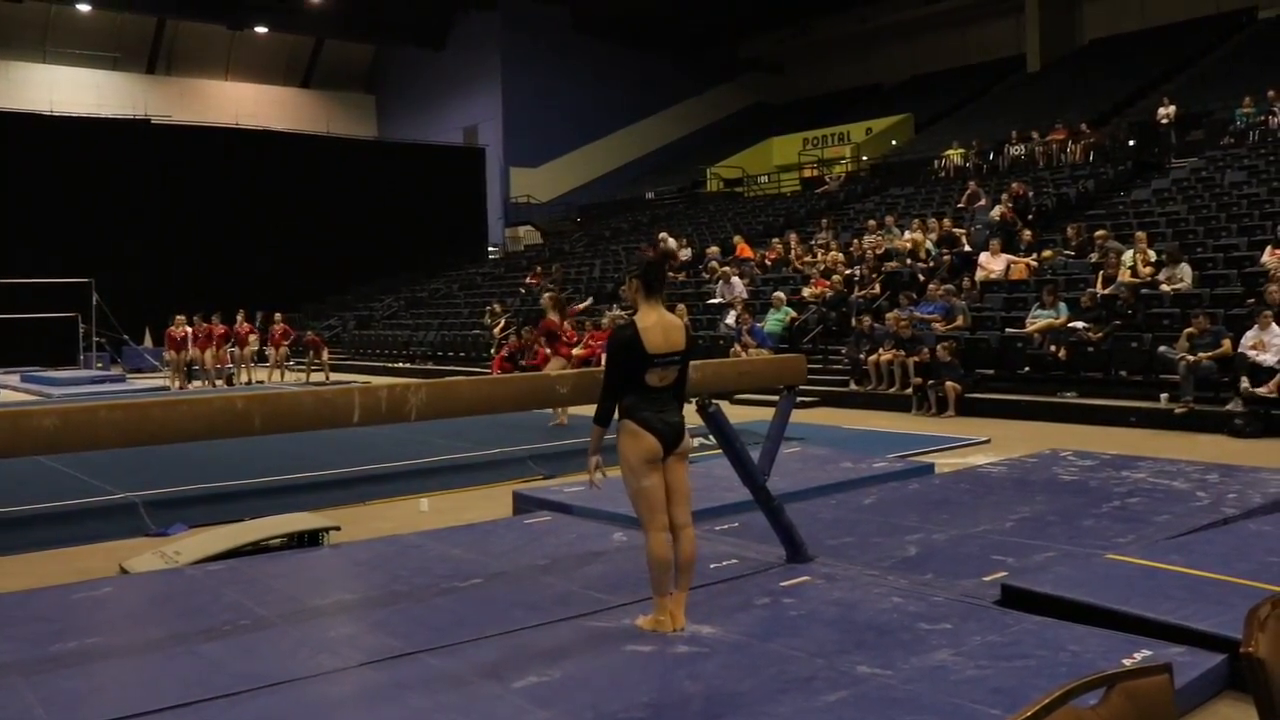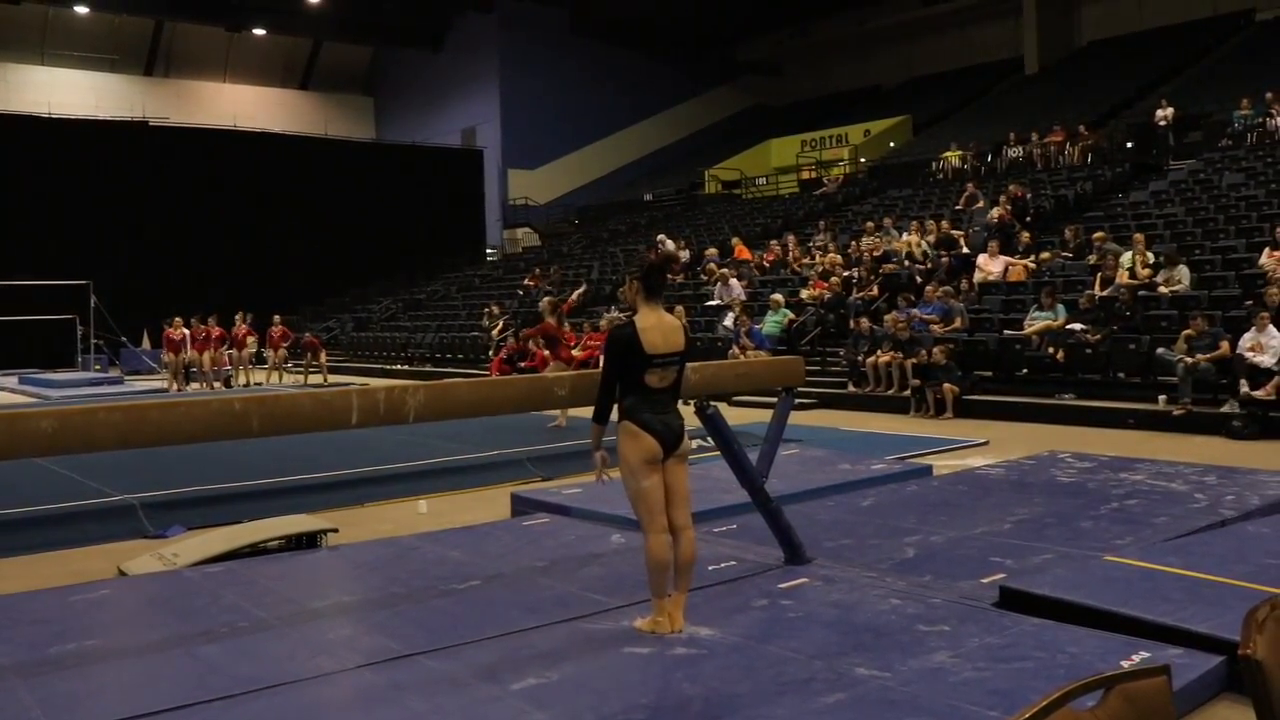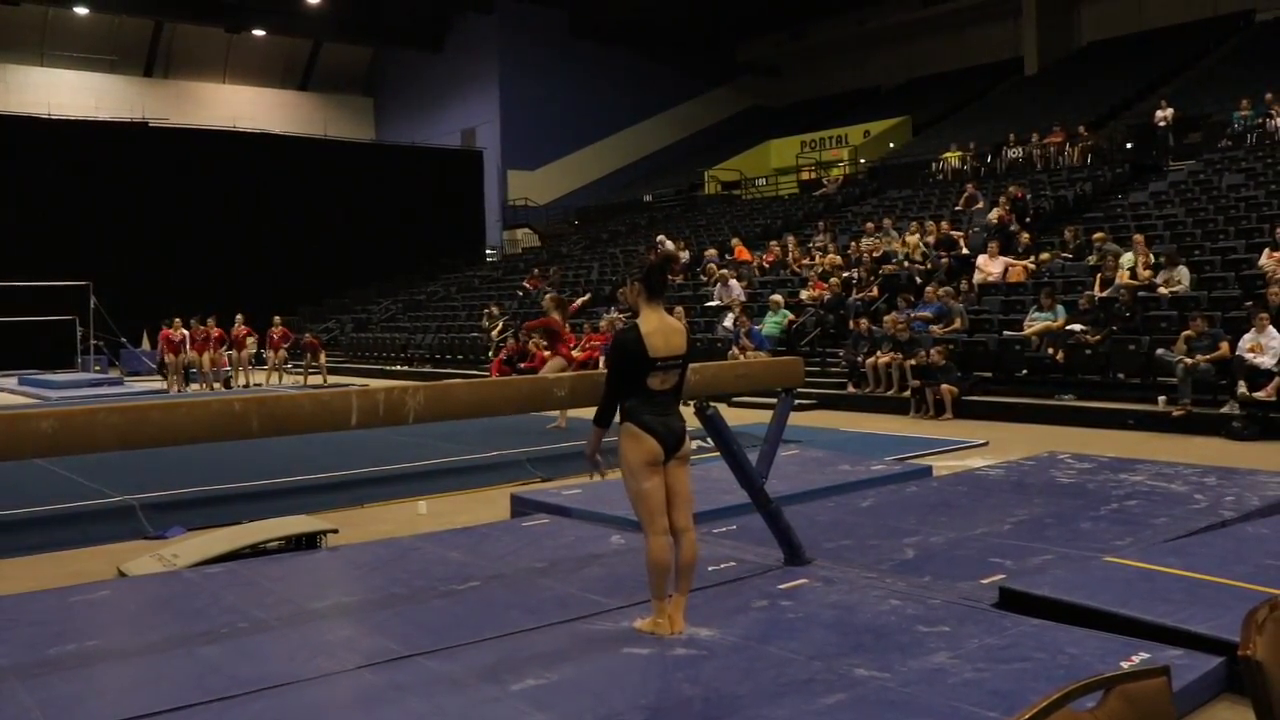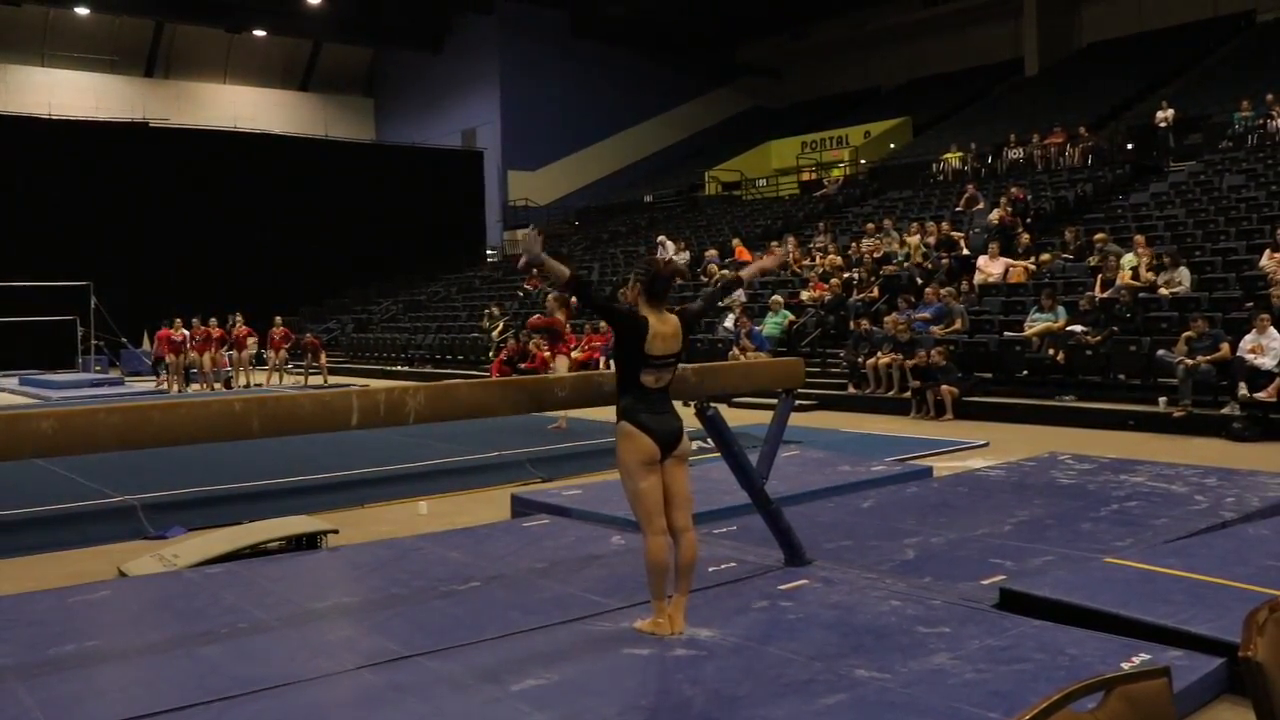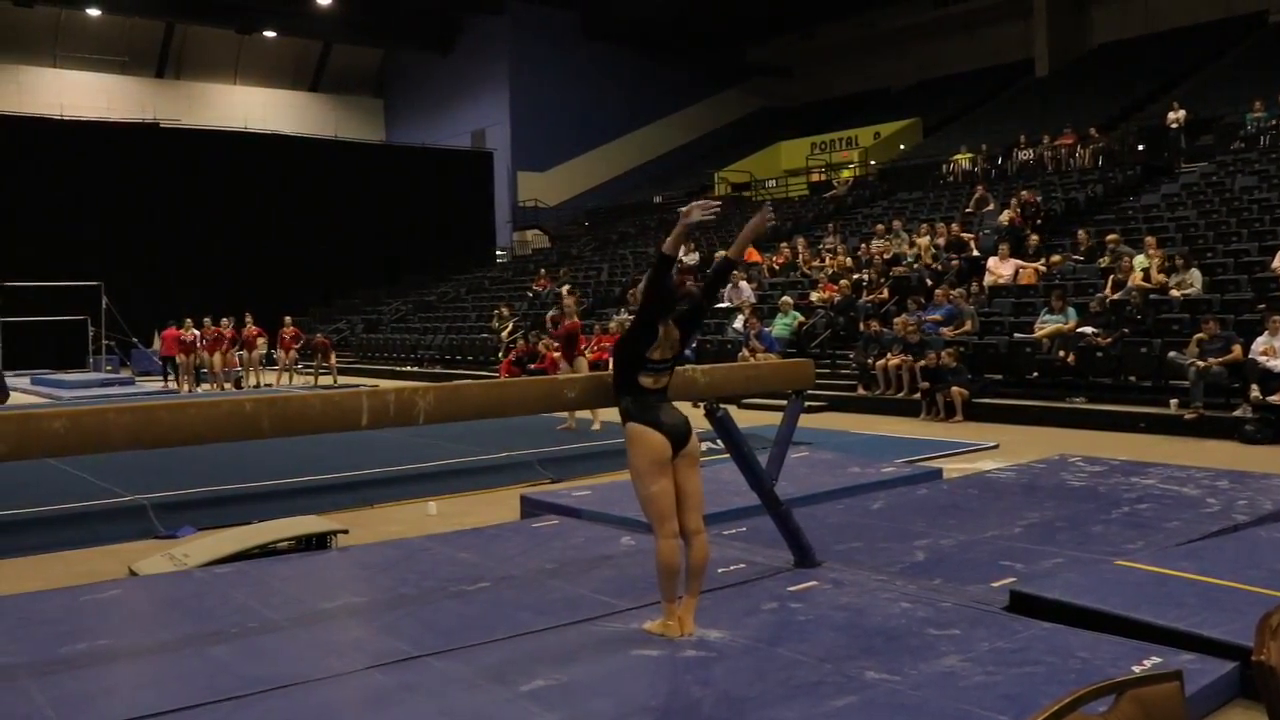
dt=0.3s
person 1, frame 1
left shoulder: (626, 334)
right shoulder: (682, 330)
left elbow: (610, 396)
left wrist: (593, 450)
left hip: (640, 432)
right hip: (675, 429)
left knee: (656, 527)
right knee: (682, 523)
left ankle: (661, 615)
right ankle: (679, 610)
person 1, frame 2
left shoulder: (623, 334)
right shoulder: (680, 330)
left elbow: (607, 393)
left wrist: (596, 445)
left hip: (639, 433)
right hip: (675, 427)
left knee: (655, 528)
right knee: (682, 524)
left ankle: (660, 616)
right ankle: (676, 611)
person 1, frame 3
left shoulder: (628, 337)
right shoulder: (683, 332)
left elbow: (611, 398)
left wrist: (593, 447)
left hip: (642, 434)
right hip: (676, 429)
left knee: (657, 530)
right knee: (683, 526)
left ankle: (661, 616)
right ankle: (679, 611)
person 1, frame 4
left shoulder: (634, 327)
right shoulder: (682, 324)
left elbow: (586, 294)
right elbow: (719, 292)
left wrist: (542, 260)
right wrist: (760, 267)
left hip: (639, 433)
right hip: (673, 427)
left knee: (656, 530)
right knee: (682, 525)
left ankle: (661, 616)
right ankle: (676, 612)
person 1, frame 5
left shoulder: (644, 329)
right shoulder: (680, 327)
left elbow: (658, 276)
right elbow: (715, 282)
left wrist: (681, 228)
right wrist: (750, 232)
left hip: (646, 432)
right hip: (678, 427)
left knee: (666, 531)
right knee: (693, 527)
left ankle: (671, 617)
right ankle: (687, 611)
